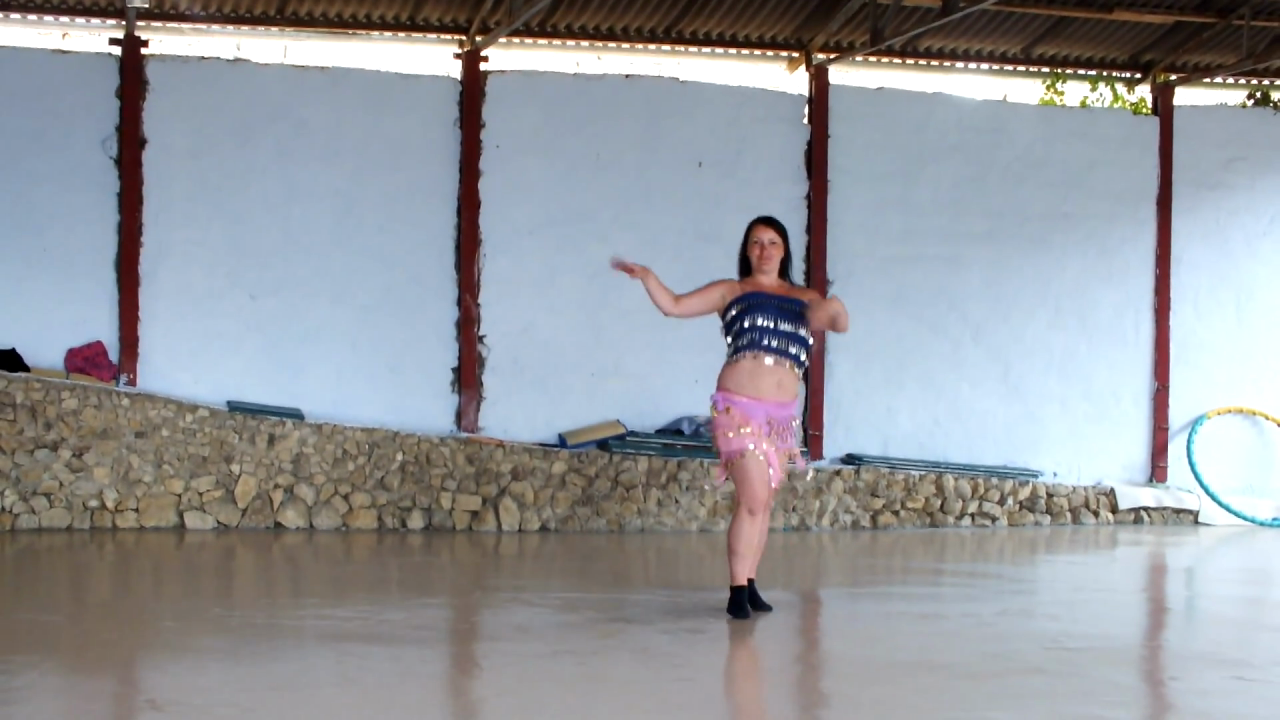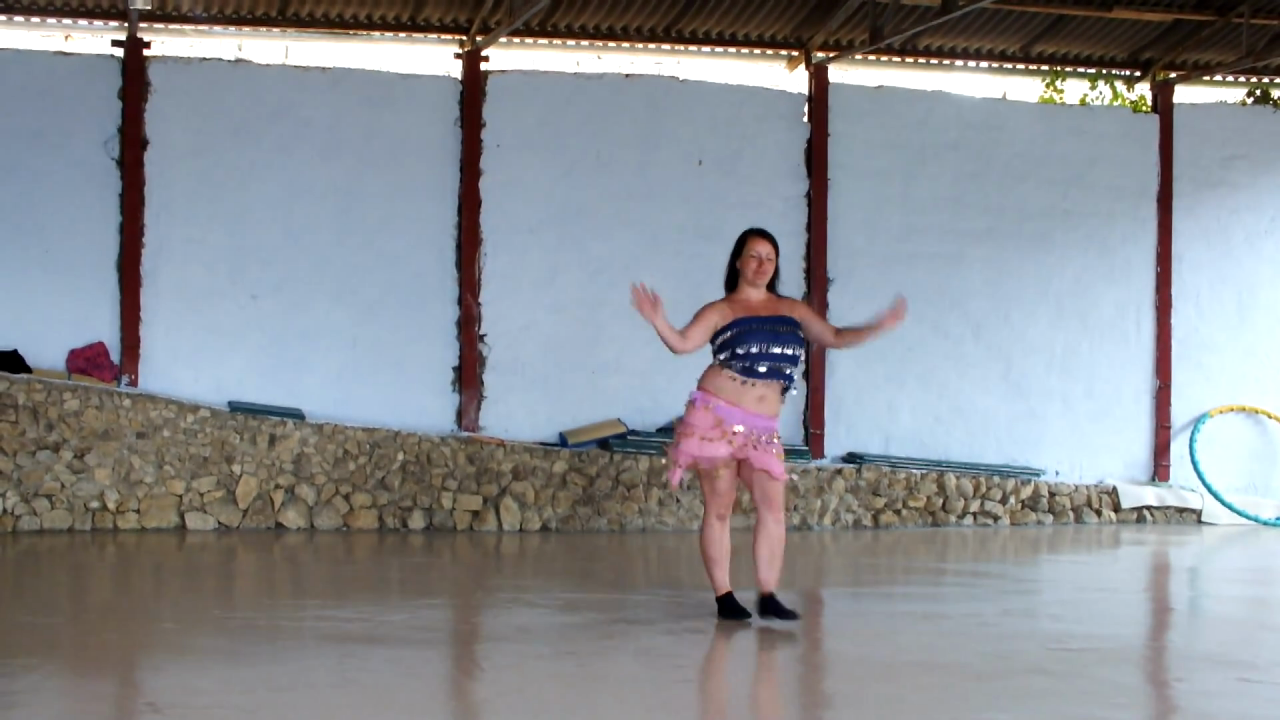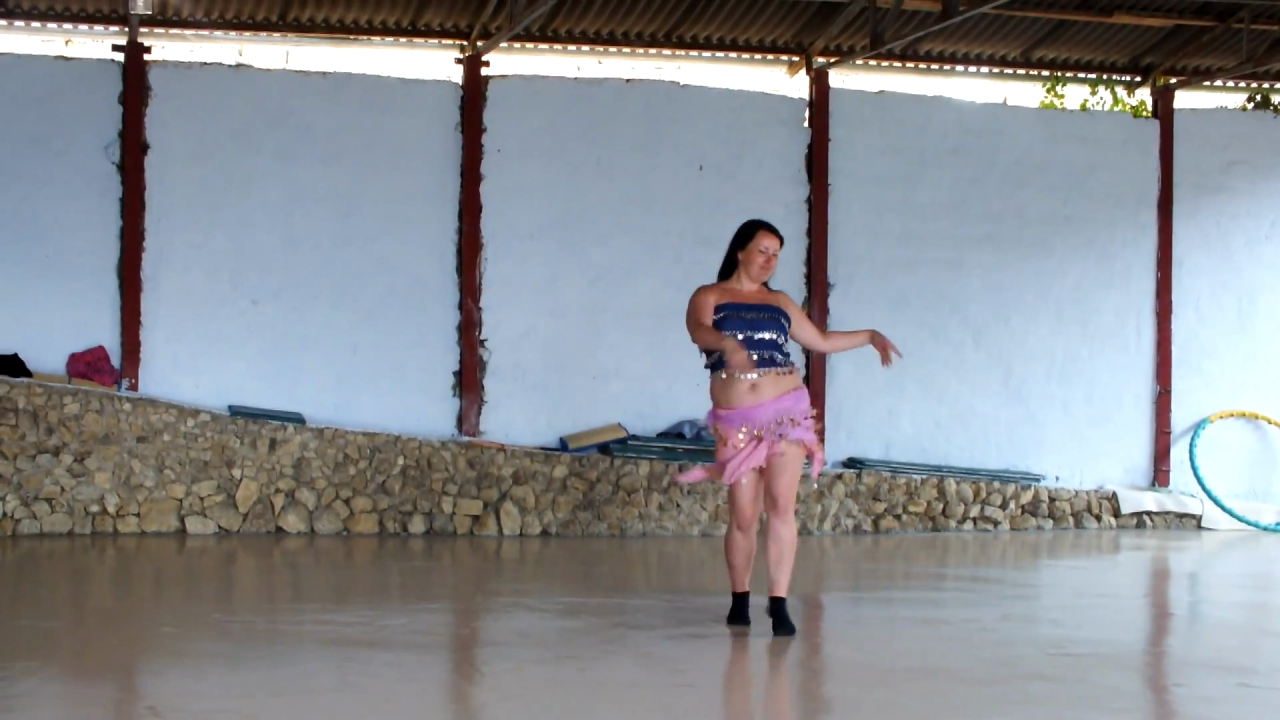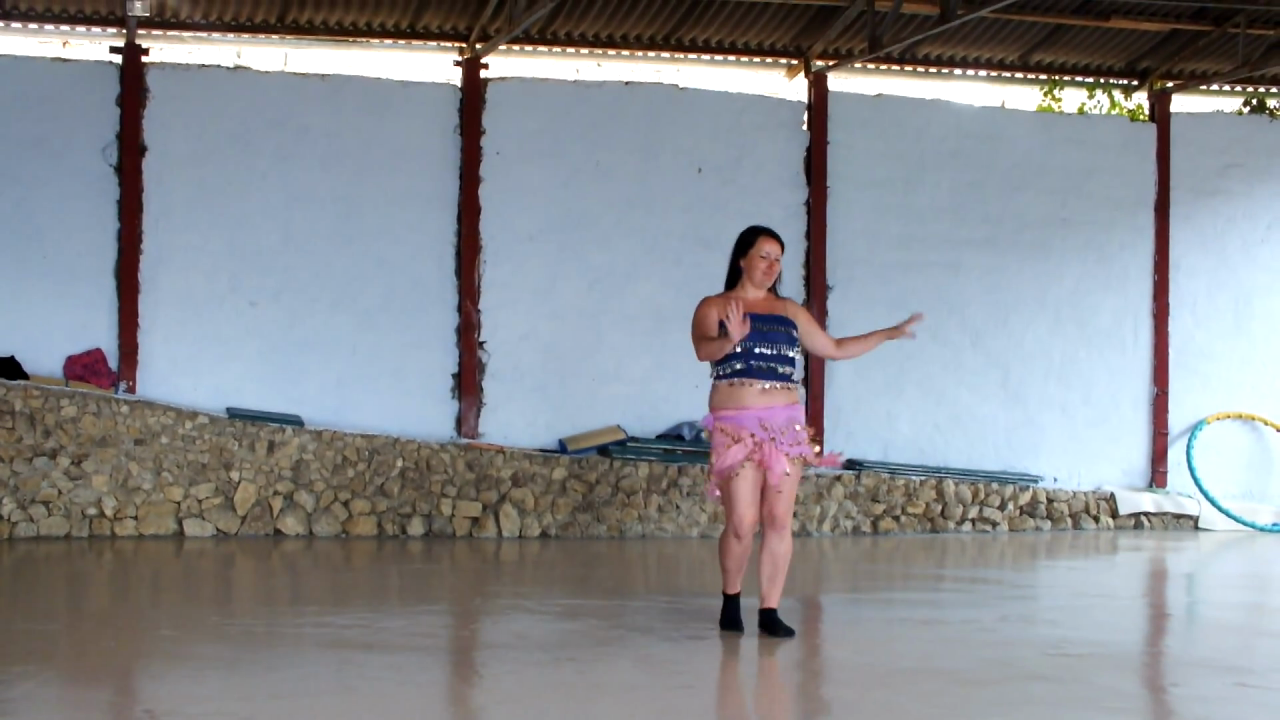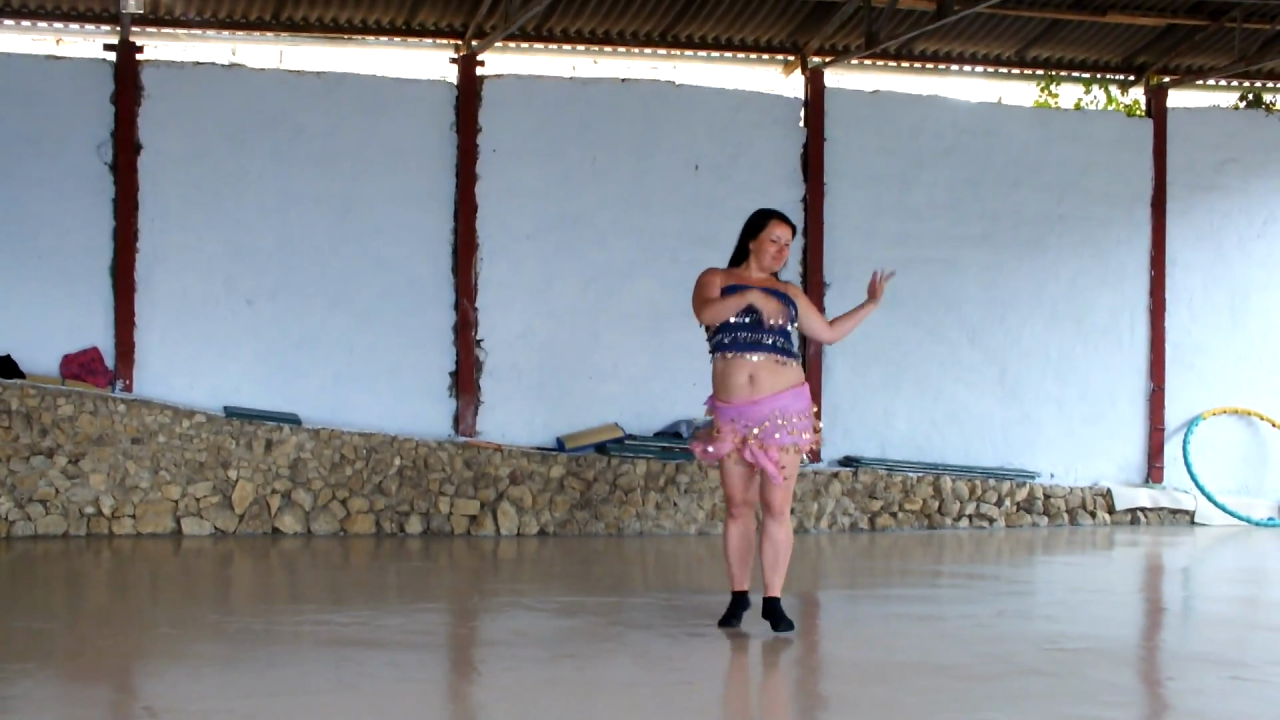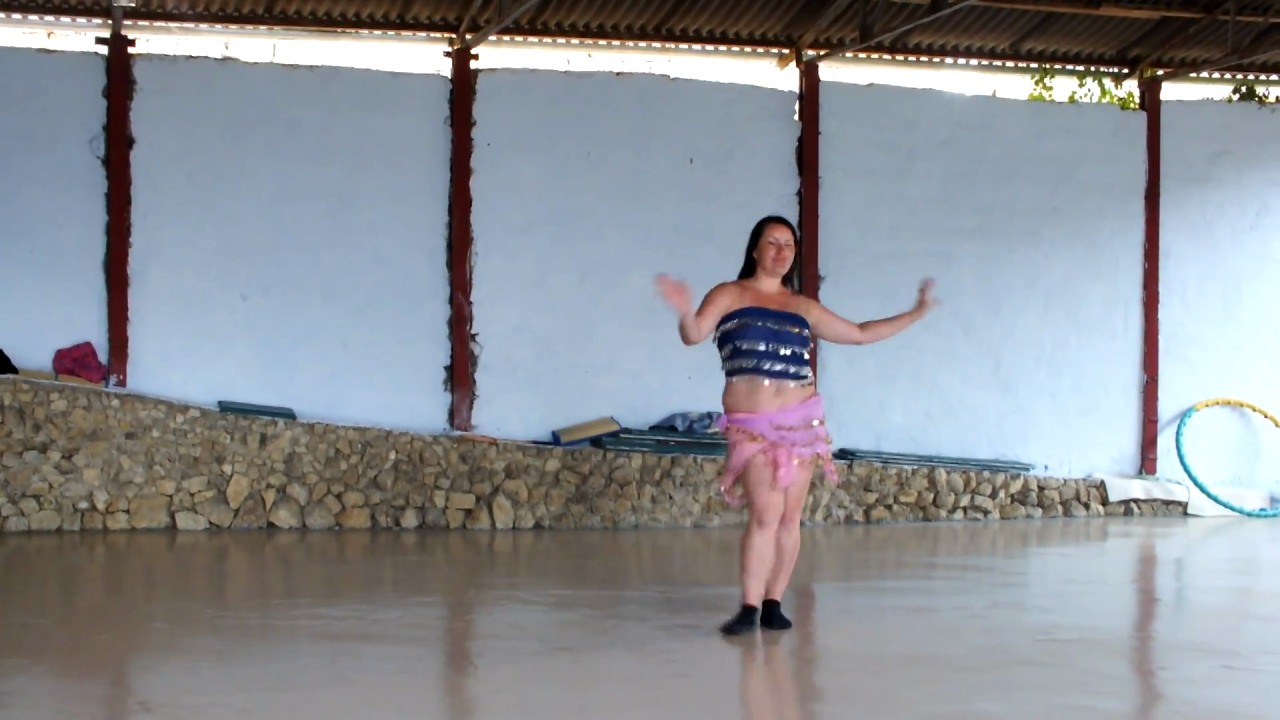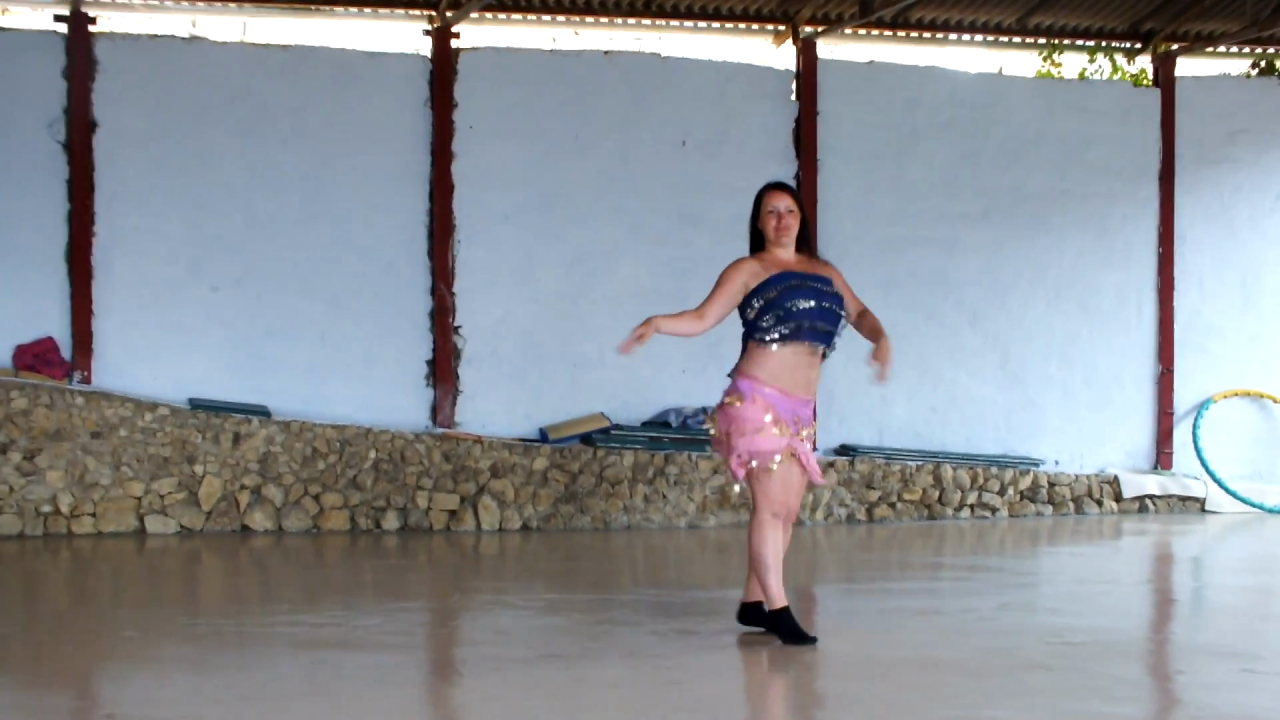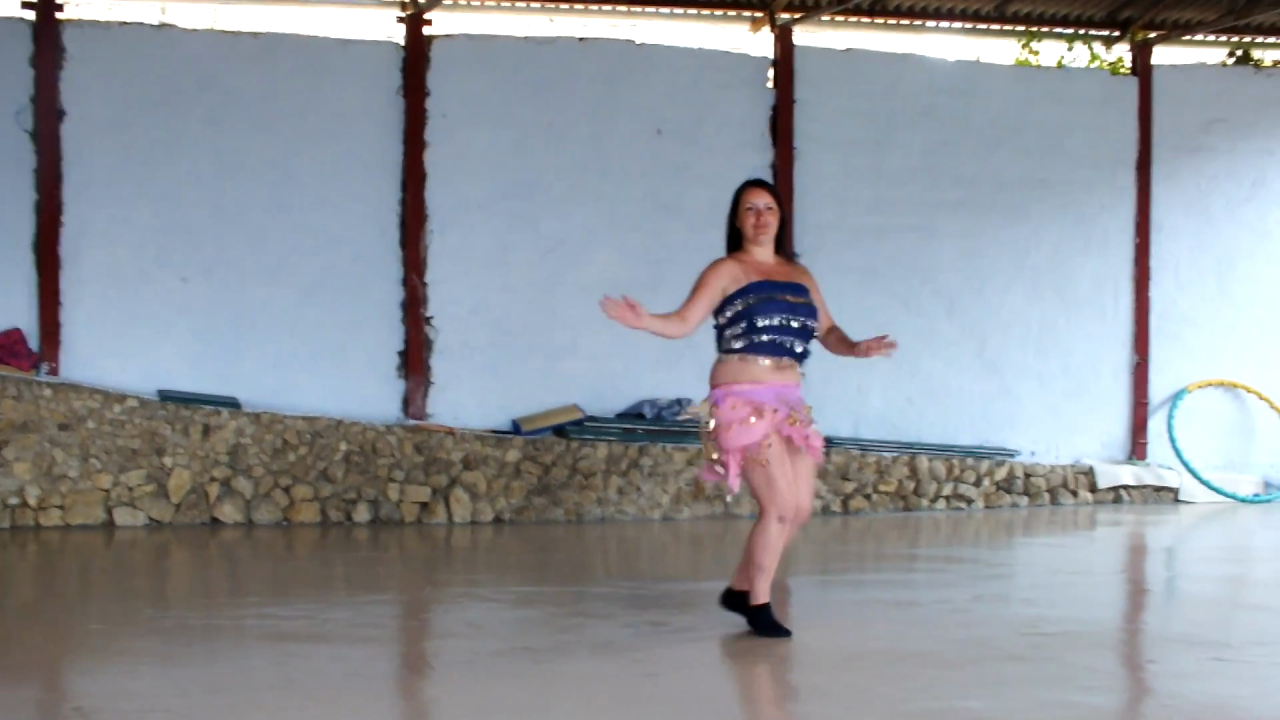
dt=0.3s
person 1, frame 1
left shoulder: (803, 297)
right shoulder: (731, 290)
left elbow: (837, 322)
right elbow: (673, 305)
left wrist: (834, 309)
right wrist: (646, 277)
left hip: (782, 412)
right hip: (739, 407)
left knee: (763, 504)
right knee: (751, 502)
left ankle: (747, 583)
right ankle: (738, 591)
person 1, frame 2
left shoulder: (792, 311)
right shoulder: (721, 311)
left elbow: (835, 337)
right elbow: (682, 343)
left wrist: (876, 328)
right wrist: (657, 321)
left hip: (760, 428)
right hip: (715, 416)
left knee: (774, 504)
right knee: (719, 508)
left ankle: (769, 596)
right ankle: (723, 596)
person 1, frame 3
left shoulder: (779, 302)
right shoulder: (708, 297)
left elbow: (821, 341)
right elbow: (698, 332)
left wrist: (871, 335)
right wrist: (726, 344)
left hip: (787, 414)
right hip: (736, 423)
left knee: (781, 508)
right knee: (743, 518)
left ankle: (779, 603)
right ankle: (740, 598)
person 1, frame 4
left shoulder: (789, 311)
right shoulder: (713, 307)
left elbow: (835, 349)
right elbow: (703, 350)
left wrist: (889, 332)
right wrist: (729, 337)
left hip: (783, 424)
right hip: (734, 427)
left knee: (779, 521)
right knee: (741, 524)
left ankle: (770, 611)
right ankle: (731, 600)
person 1, frame 5
left shoulder: (788, 292)
right shoulder: (715, 279)
left elbow: (828, 333)
right elbow: (706, 314)
left wrist: (870, 303)
right wrist: (749, 297)
left hip: (785, 409)
right hip: (733, 413)
left knee: (777, 508)
right knee: (739, 507)
left ankle: (773, 602)
right ankle: (739, 595)
person 1, frame 6
left shoulder: (804, 306)
right shoulder: (729, 296)
left elbow: (858, 334)
right elbow: (693, 335)
left wrist: (915, 313)
right wrist: (684, 312)
left hip: (801, 419)
right hip: (752, 426)
left knee: (790, 516)
right knee: (764, 514)
left ankle: (772, 603)
right ankle: (749, 608)
person 1, frame 7
left shoulder: (825, 271)
right shoulder: (749, 269)
left elbow: (859, 314)
right elbow: (700, 320)
left wrist: (880, 340)
right wrist: (653, 324)
left hip: (797, 408)
right hip: (759, 400)
left knee: (786, 513)
right knee: (771, 508)
left ankle: (753, 604)
right ankle: (777, 610)
person 1, frame 8
left shoulder: (800, 276)
right shoulder: (726, 271)
left elbow: (827, 331)
right elbow: (682, 323)
left wrist: (858, 348)
right wrist: (641, 319)
left hip: (789, 405)
right hip: (741, 402)
left knee: (799, 510)
right knee: (782, 507)
left ankle: (739, 590)
right ankle: (759, 607)
